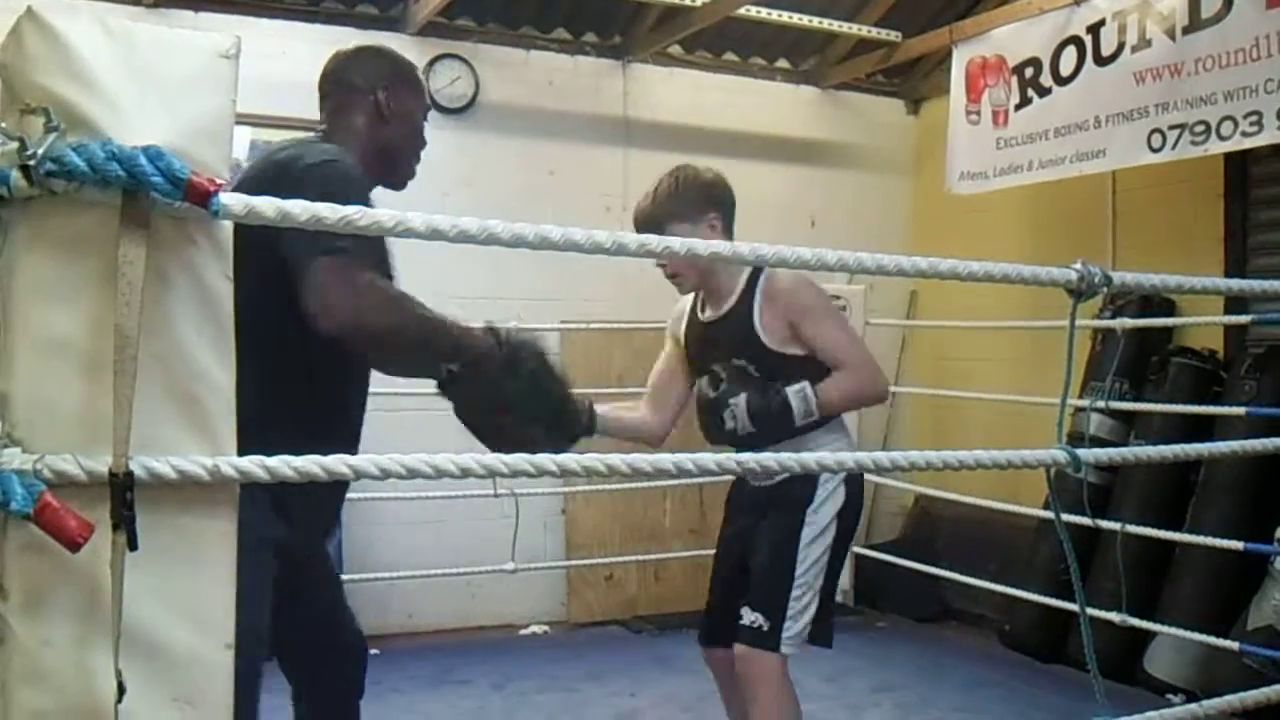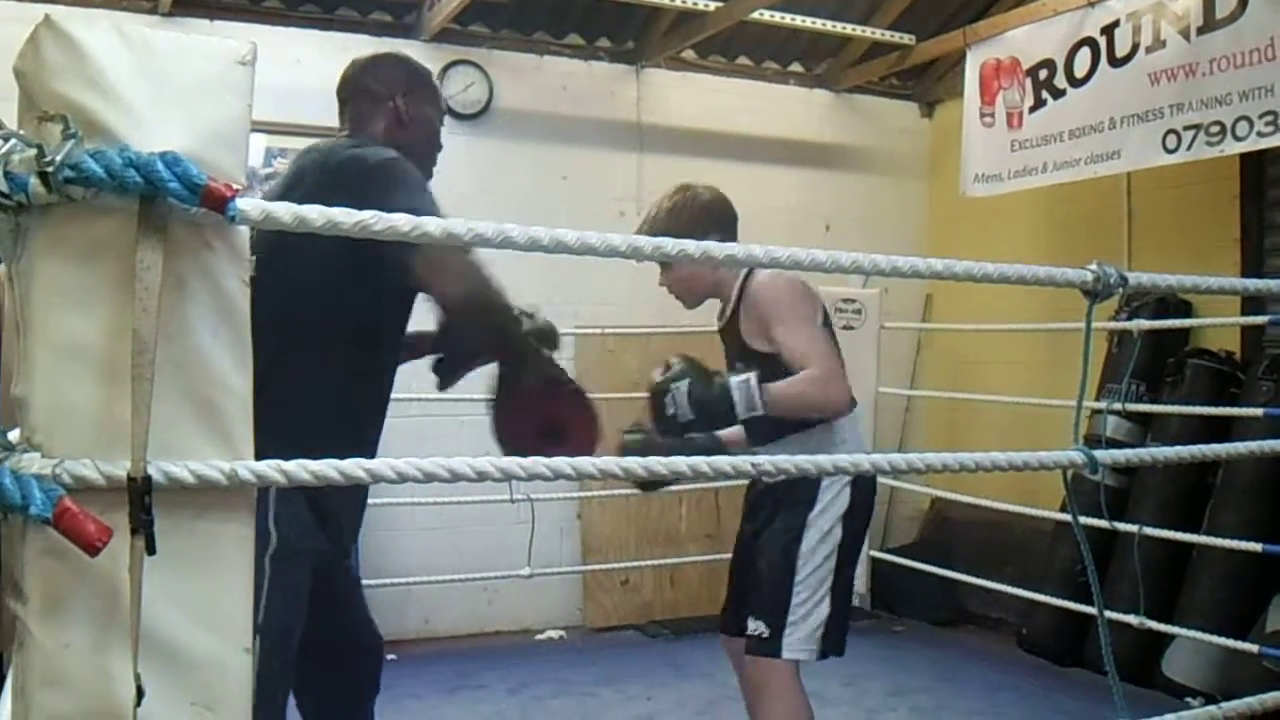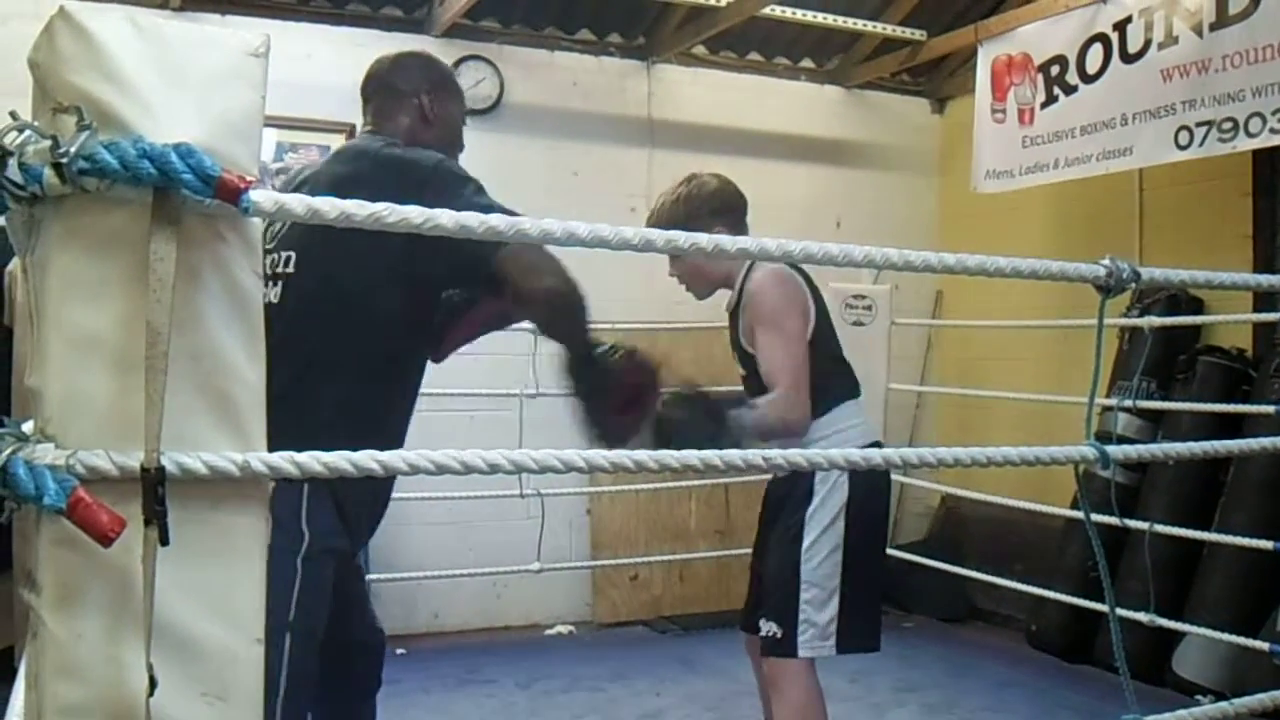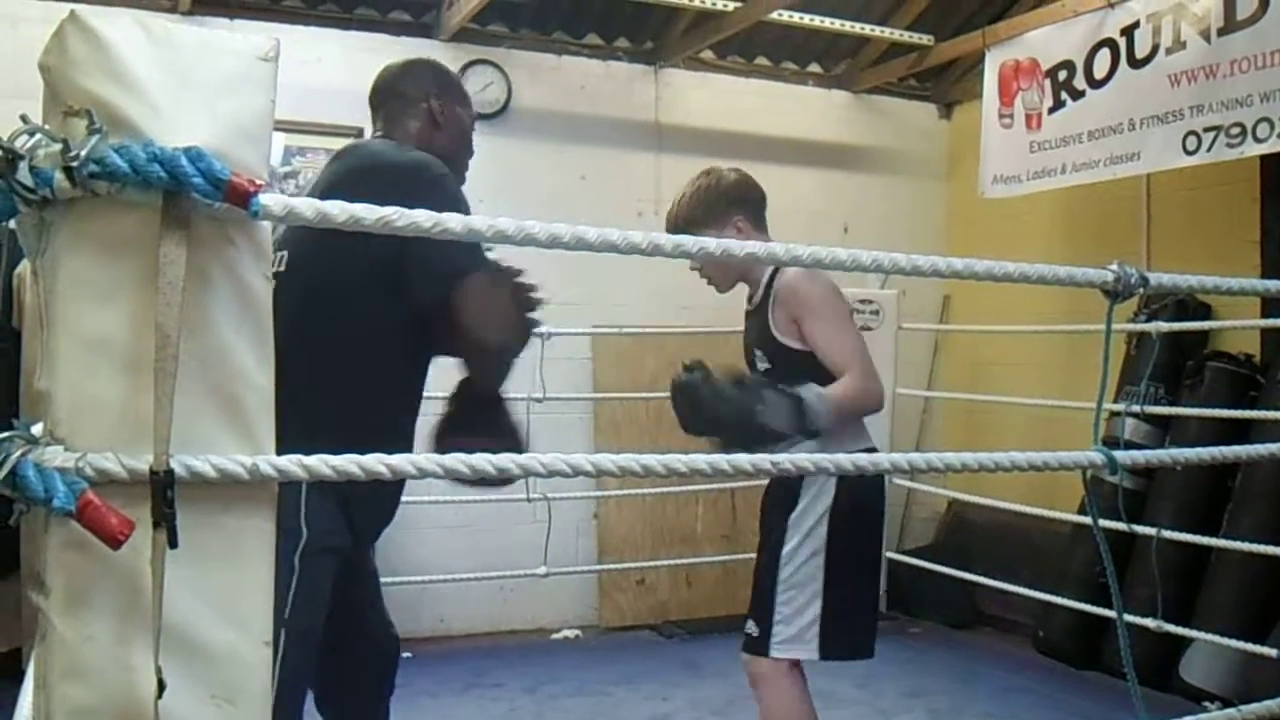
dt=1s
person 1, frame 1
left shoulder: (305, 180)
right shoulder: (318, 175)
left elbow: (354, 340)
right elbow: (344, 306)
left wrist: (456, 364)
right wrist: (484, 351)
left hip: (276, 490)
right hip: (236, 484)
left knee: (333, 665)
person 1, frame 2
left shoulder: (314, 184)
right shoulder: (365, 173)
right elbow: (455, 283)
left wrist: (445, 341)
right wrist: (522, 354)
left hip: (292, 486)
right hip: (265, 487)
left knee: (347, 664)
person 1, frame 3
left shoulder: (318, 187)
right shoulder: (413, 174)
right elbow: (543, 282)
left wrist: (495, 303)
right wrist: (590, 361)
left hip: (302, 479)
right hip: (293, 483)
left knee: (354, 663)
person 1, frame 4
left shoulder: (355, 178)
right shoulder: (410, 176)
right elbow: (492, 324)
left wrist: (476, 321)
right wrist: (481, 394)
left hip: (311, 482)
right hip: (298, 481)
left knee: (364, 662)
person 2, frame 1
left shoulder: (781, 289)
right shoulder: (686, 319)
left elbow: (871, 382)
right elbow: (655, 423)
left wrist: (782, 406)
left hip: (816, 484)
right hip: (758, 487)
left knee: (758, 652)
right knee: (722, 647)
person 2, frame 2
left shoulder: (771, 290)
right shoulder: (733, 309)
left elbow: (831, 392)
left wrist: (724, 395)
right wrist: (699, 446)
left hip: (825, 481)
right hip: (783, 481)
left knee: (771, 657)
right knee: (740, 641)
person 2, frame 3
left shoulder: (769, 285)
right shoulder: (748, 294)
left elbow: (790, 410)
left wrist: (715, 428)
right wrist: (713, 422)
left hip: (833, 476)
right hip: (802, 475)
left knee: (788, 656)
right knee: (764, 642)
person 2, frame 4
left shoulder: (797, 283)
right shoulder: (762, 296)
left elbow: (865, 388)
left wrist: (793, 410)
right wrist: (724, 410)
left hip: (831, 478)
right hip: (811, 479)
left knee: (770, 660)
right knee: (778, 651)
